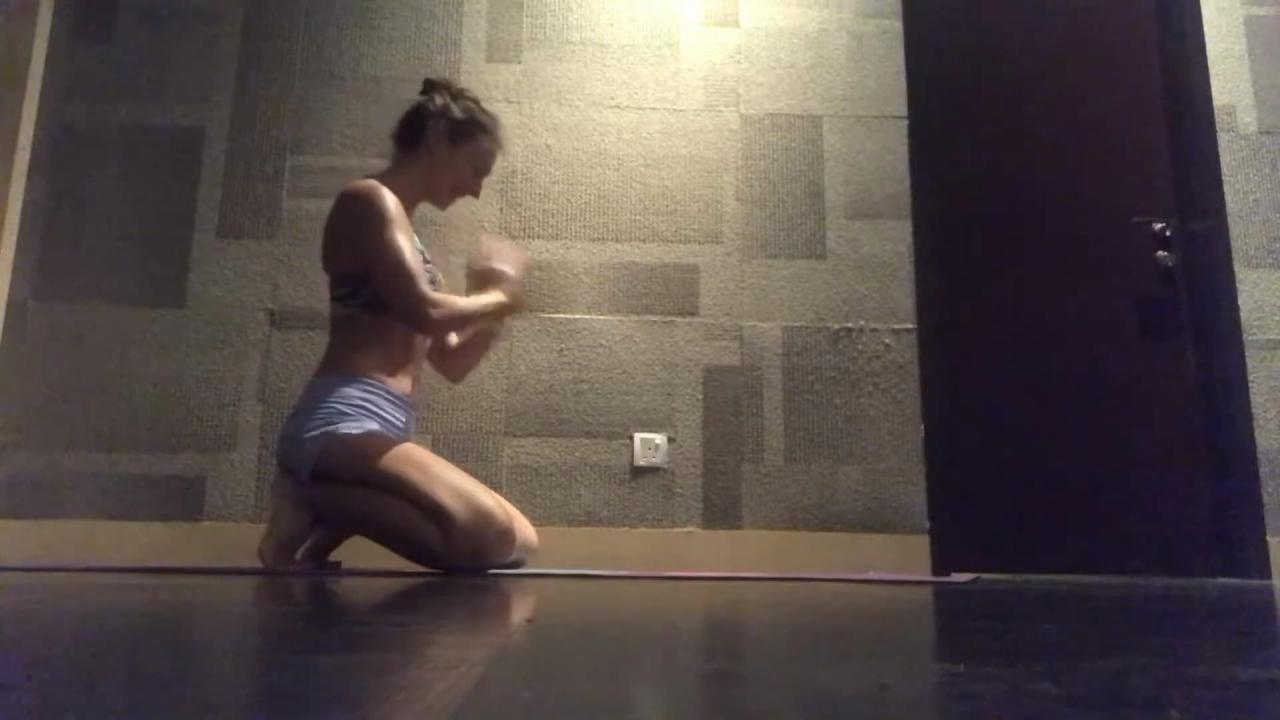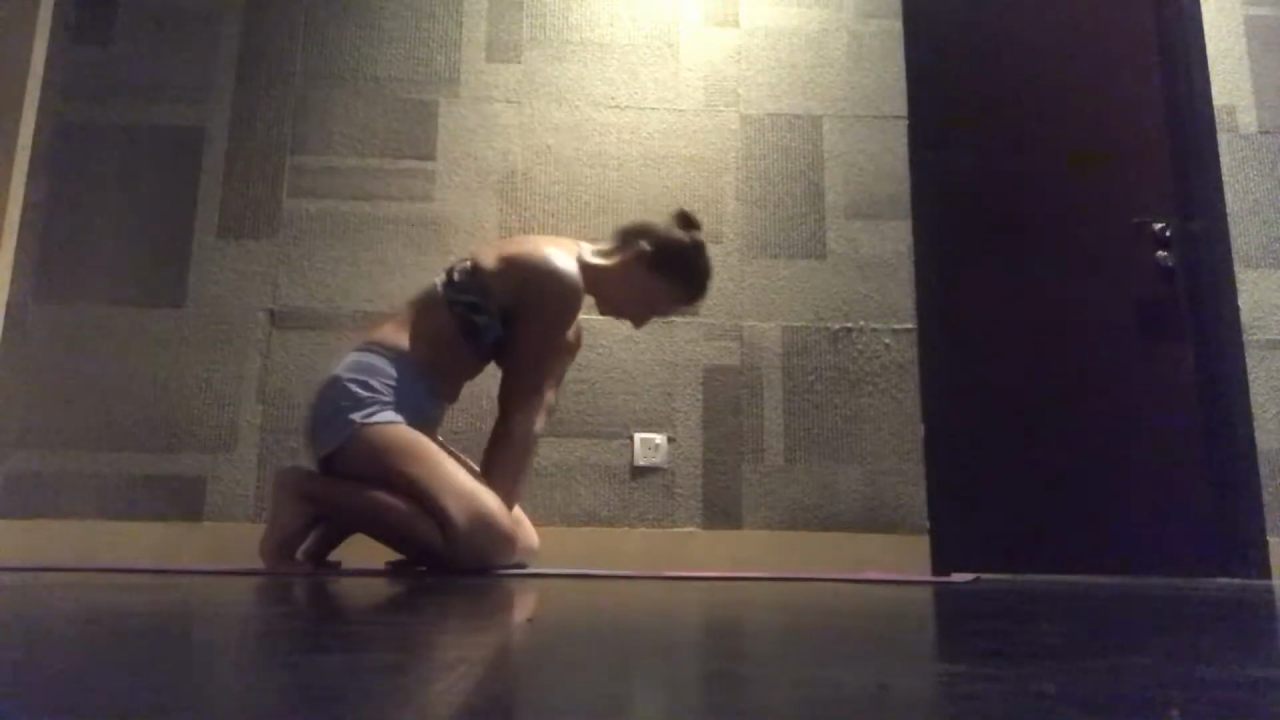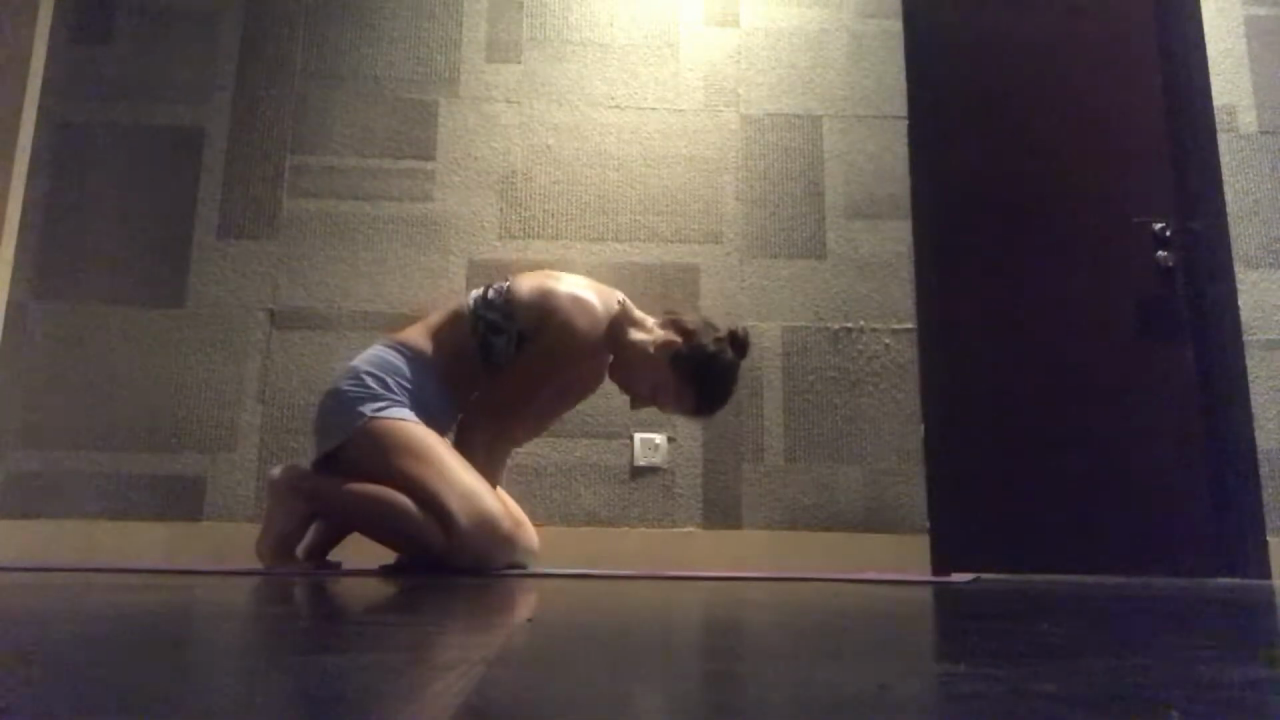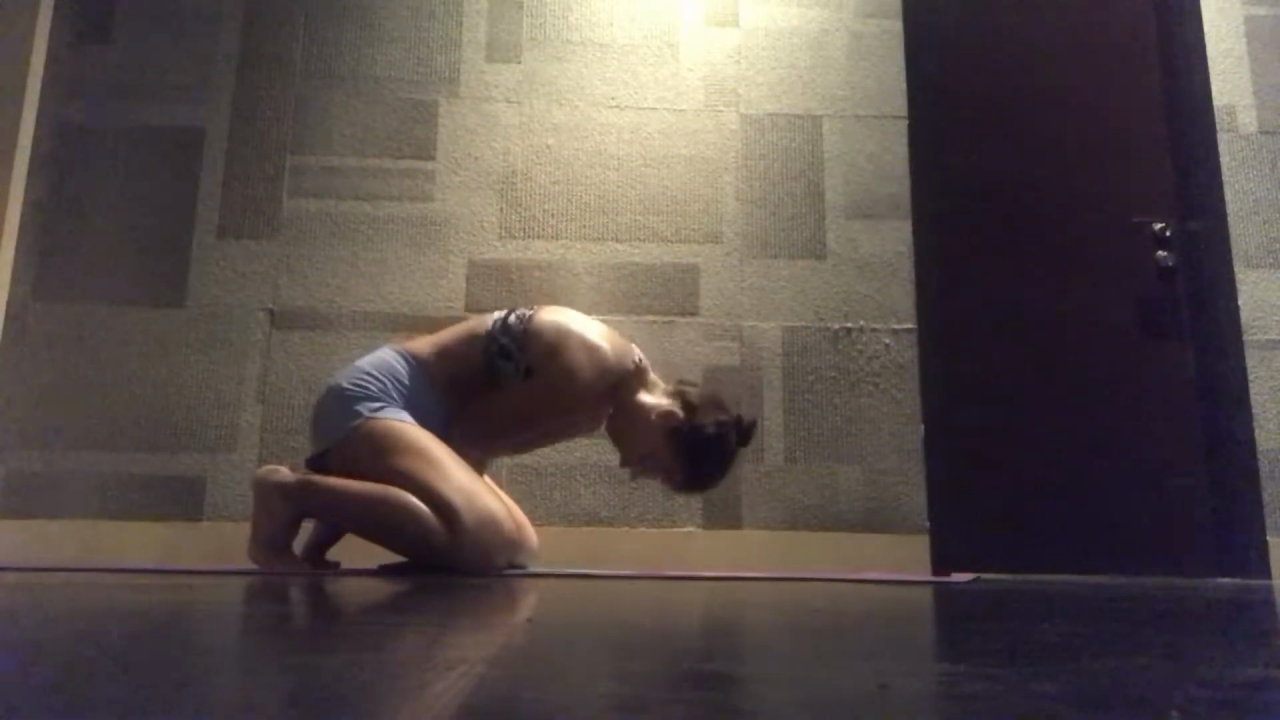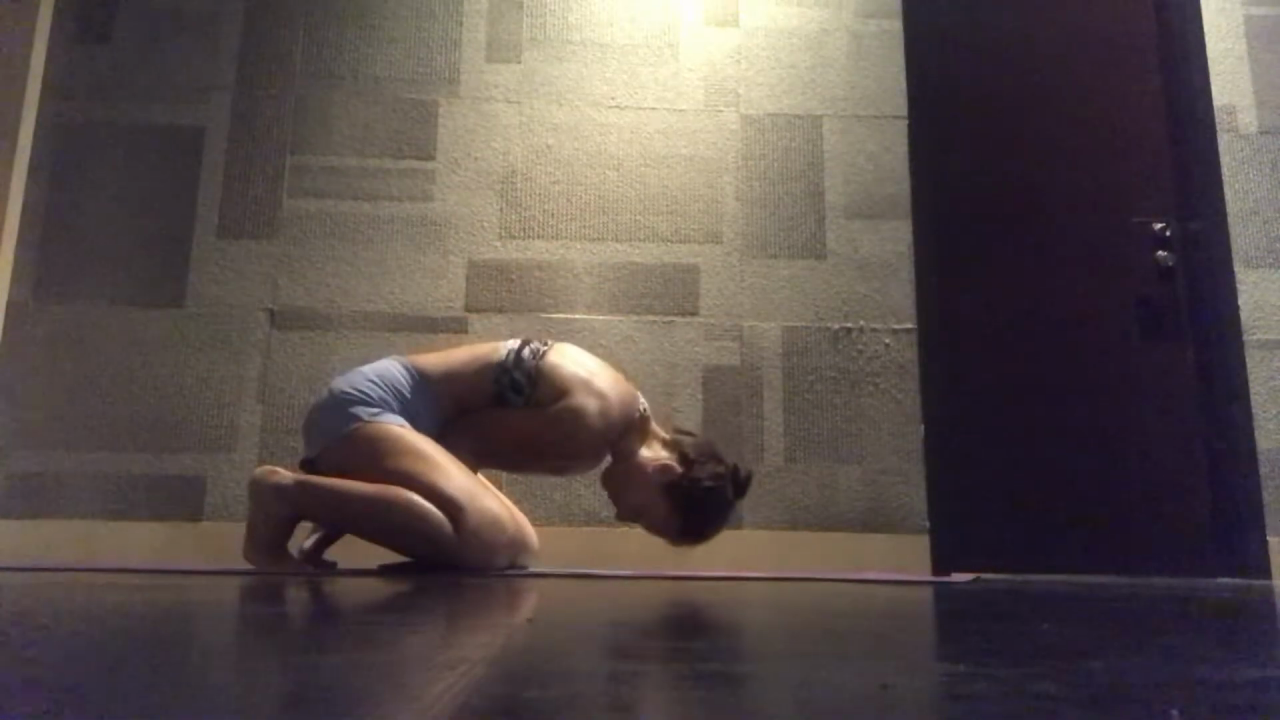
dt=1s
person 1, frame 1
left shoulder: (401, 228)
right shoulder: (370, 200)
left elbow: (451, 364)
right elbow: (425, 312)
left wrist: (493, 311)
right wrist: (497, 297)
left hip: (381, 432)
right hip: (342, 426)
left knee: (519, 541)
right knee: (490, 537)
left ankle: (329, 517)
right ankle: (314, 501)
person 1, frame 2
left shoulder: (568, 334)
right shoulder: (557, 276)
left elbow: (528, 421)
right elbow: (518, 419)
left wrist: (498, 511)
right wrist: (495, 513)
left hip: (405, 413)
right hip: (367, 399)
left knee: (520, 541)
right knee: (489, 540)
left ankle: (334, 519)
right ankle: (310, 493)
person 1, frame 3
left shoulder: (594, 363)
right shoulder: (583, 320)
left elbow: (498, 436)
right elbow: (481, 425)
left wrist: (473, 501)
right wrist: (469, 506)
left hip: (412, 409)
right hip: (376, 395)
left knee: (519, 546)
right knee: (488, 542)
left ankle: (335, 515)
right ankle: (305, 491)
person 1, frame 4
left shoulder: (602, 398)
right shoulder: (592, 368)
left elbow: (478, 438)
right elbow: (470, 433)
left hip: (412, 413)
right hip: (371, 398)
left knee: (518, 546)
right knee: (483, 539)
left ankle: (328, 501)
right ankle: (291, 492)
person 1, frame 5
left shoulder: (616, 416)
right shoulder: (595, 418)
left elbow: (465, 440)
right elbow: (465, 441)
left hip: (387, 413)
right hip: (366, 406)
left knee: (517, 548)
right knee: (484, 536)
left ankle: (326, 489)
right ankle: (286, 493)
